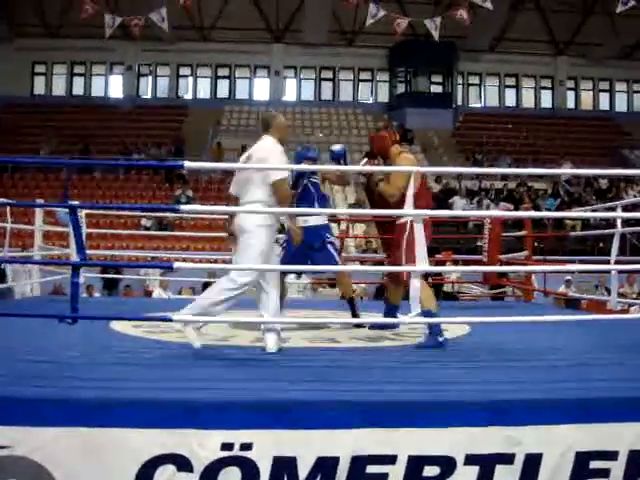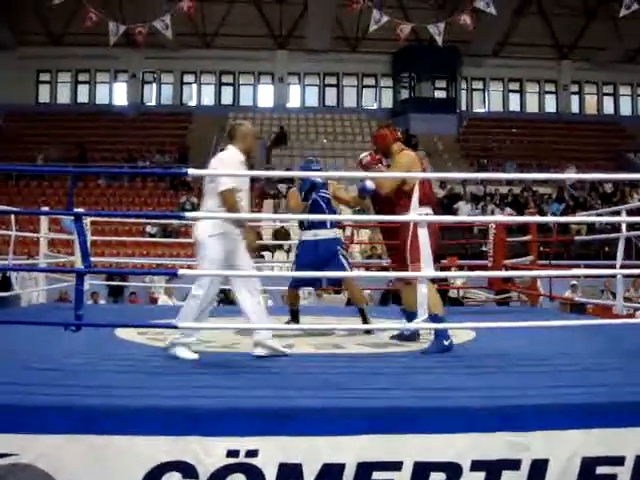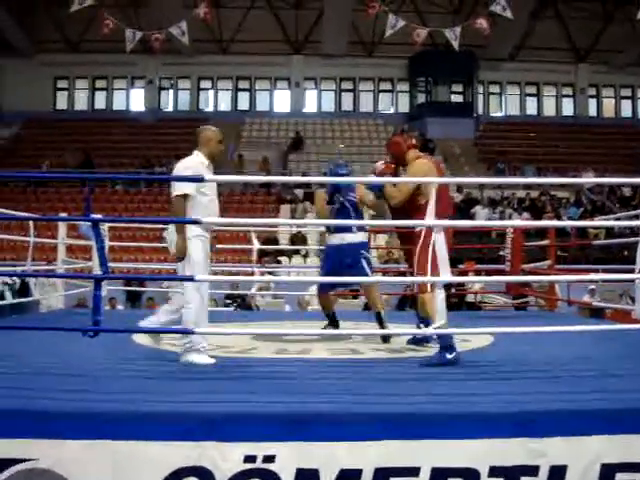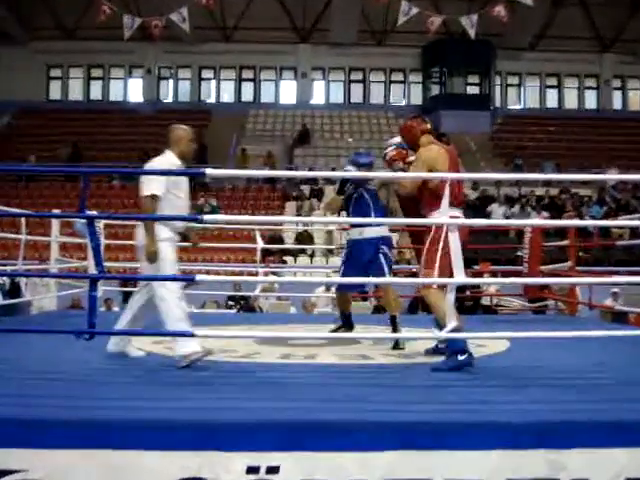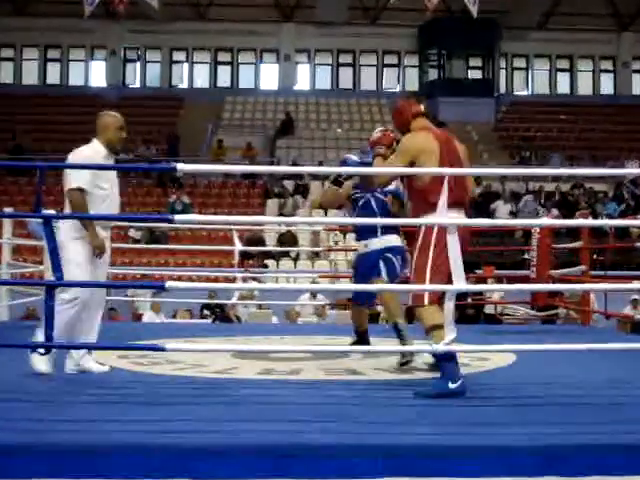
dt=0.3s
person 1, frame 1
left shoulder: (404, 159)
right shoulder: (398, 162)
left elbow: (393, 195)
right elbow: (387, 197)
left wrist: (376, 178)
right wrist: (377, 181)
left hip: (412, 224)
right hip: (405, 225)
left knee: (414, 276)
right knee: (394, 274)
left ankle: (436, 333)
right ankle: (390, 318)
person 1, frame 2
left shoulder: (403, 157)
right shoulder: (406, 158)
left elbow: (386, 188)
right elbow: (398, 191)
left wrist: (371, 169)
right wrist: (379, 170)
left hip: (418, 223)
right hip: (411, 223)
left knee: (420, 279)
right knee: (405, 277)
left ankle: (443, 336)
right ankle: (410, 328)
person 1, frame 3
left shoulder: (418, 166)
right shoulder: (430, 162)
left elbow: (395, 199)
left wrist: (384, 180)
right wrist: (392, 180)
left hip: (431, 232)
right hip: (430, 232)
left knee: (428, 290)
right knee: (423, 287)
left ankle: (449, 349)
person 1, frame 4
left shoulder: (428, 153)
right shoulder: (447, 151)
left elbow: (406, 189)
left wrist: (397, 165)
right wrist: (411, 168)
left hip: (444, 224)
right hip: (452, 222)
left knee: (430, 288)
right knee: (439, 285)
left ankle: (461, 350)
right ankle: (447, 342)
person 1, frame 5
left shoulder: (413, 141)
right shoulder: (455, 143)
left elbow: (380, 179)
right elbow: (469, 188)
left wrist: (380, 150)
left hip: (435, 226)
right hip: (455, 224)
left knee: (425, 300)
right knee: (441, 295)
left ankle: (452, 377)
right ankle: (445, 354)
person 2, frame 1
left shoulder: (251, 153)
right shoulder: (273, 149)
left elbow: (235, 193)
right elbow: (279, 187)
left wrist: (231, 223)
right wrist: (292, 221)
left hip: (247, 218)
right hip: (260, 220)
left knee: (269, 279)
right knee: (243, 278)
left ankle: (271, 334)
right ankle: (195, 316)
person 2, frame 2
left shoulder: (235, 161)
right shoulder: (228, 159)
right elbow: (228, 198)
right wrist: (248, 229)
left hip: (229, 233)
right hip: (216, 232)
left knee: (248, 283)
right knee: (205, 288)
left ankle: (262, 339)
right ankle: (180, 341)
person 2, frame 3
left shoulder: (206, 168)
right shoulder: (189, 166)
right elbow: (179, 203)
right wrist: (182, 239)
left hip: (199, 236)
right hip: (189, 236)
left knee: (195, 290)
right knee: (196, 292)
left ankle: (155, 324)
right ankle: (193, 348)
person 2, frame 4
left shoulder: (179, 169)
right shoulder: (160, 166)
right elbow: (147, 203)
left wrist: (187, 232)
right wrist: (151, 240)
left hip: (167, 238)
right hip: (155, 238)
left knee: (148, 291)
right knee: (169, 290)
left ankle: (119, 340)
right ankle: (186, 346)
person 2, frame 5
left shoulder: (107, 160)
right shoulder: (84, 155)
right elbow: (76, 196)
right wrist: (93, 234)
left hip: (97, 236)
right hip: (78, 235)
left knee: (96, 297)
right knee: (76, 292)
left ankle: (79, 357)
right ankle: (42, 348)
person 3, frame 1
left shoulder: (320, 173)
left elbow: (344, 181)
left wrist: (341, 162)
right wrist: (294, 184)
left hip: (320, 229)
right hip: (298, 229)
left knee: (338, 269)
left ankle: (354, 312)
person 3, frame 2
left shoulder: (331, 186)
right shoulder: (295, 191)
left elbow: (352, 202)
right elbow: (294, 212)
right wrist: (307, 195)
left hip: (331, 241)
right hip: (308, 243)
left knee: (348, 280)
right knee: (294, 284)
left ankle: (365, 319)
right ankle: (294, 318)
person 3, frame 3
left shoulder: (357, 189)
right shoulder: (322, 193)
left elbow: (375, 205)
right elbow: (322, 215)
right wrist: (332, 197)
left hip: (357, 245)
right hip: (334, 247)
left knee: (368, 283)
right knee: (322, 290)
left ankle: (383, 326)
right ankle: (333, 321)
person 3, frame 4
right shoulder: (348, 185)
right elbow: (331, 209)
right wrist: (341, 188)
left hip: (379, 239)
right hip: (356, 241)
left knee: (384, 281)
right knee: (342, 288)
left ankle: (396, 329)
right ankle: (347, 322)
person 3, frame 5
left shoulder: (389, 188)
right shoulder: (350, 189)
right elbow: (326, 202)
left wrist: (397, 202)
right wrist: (340, 178)
left hip: (390, 249)
right hip: (366, 253)
left knee: (380, 284)
right knee: (359, 305)
left ankle: (403, 339)
right ankle: (362, 339)
